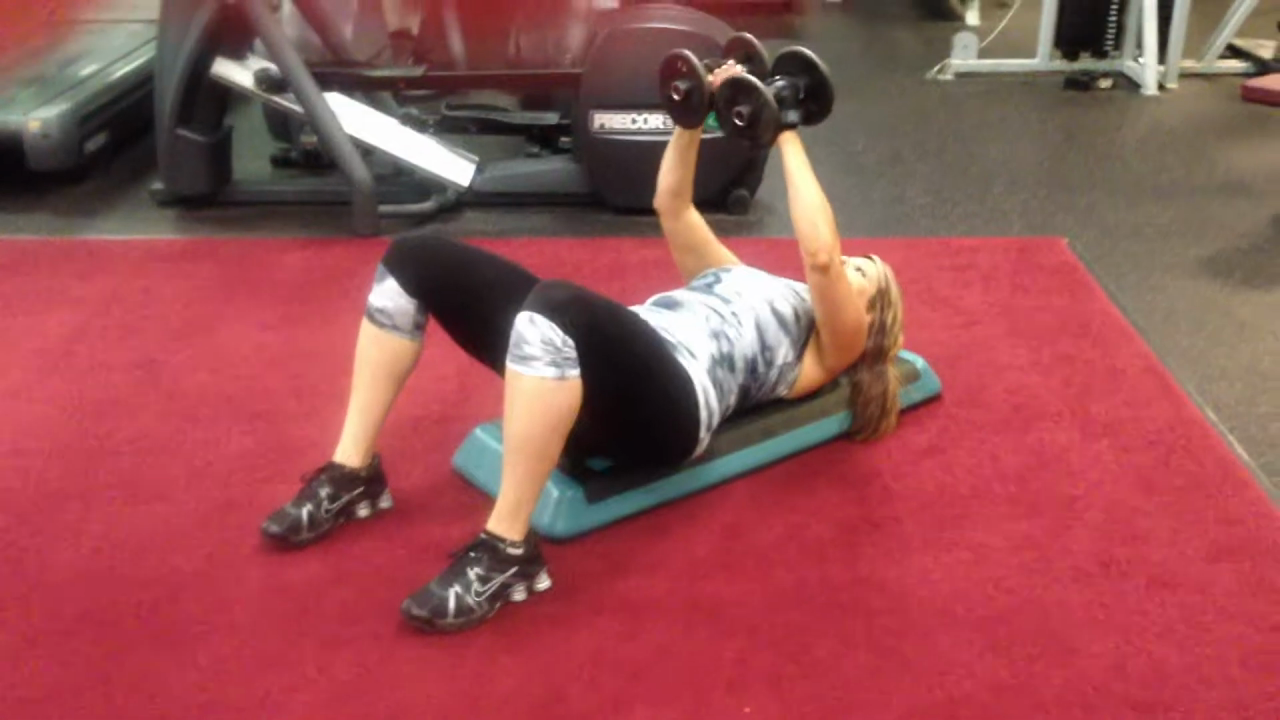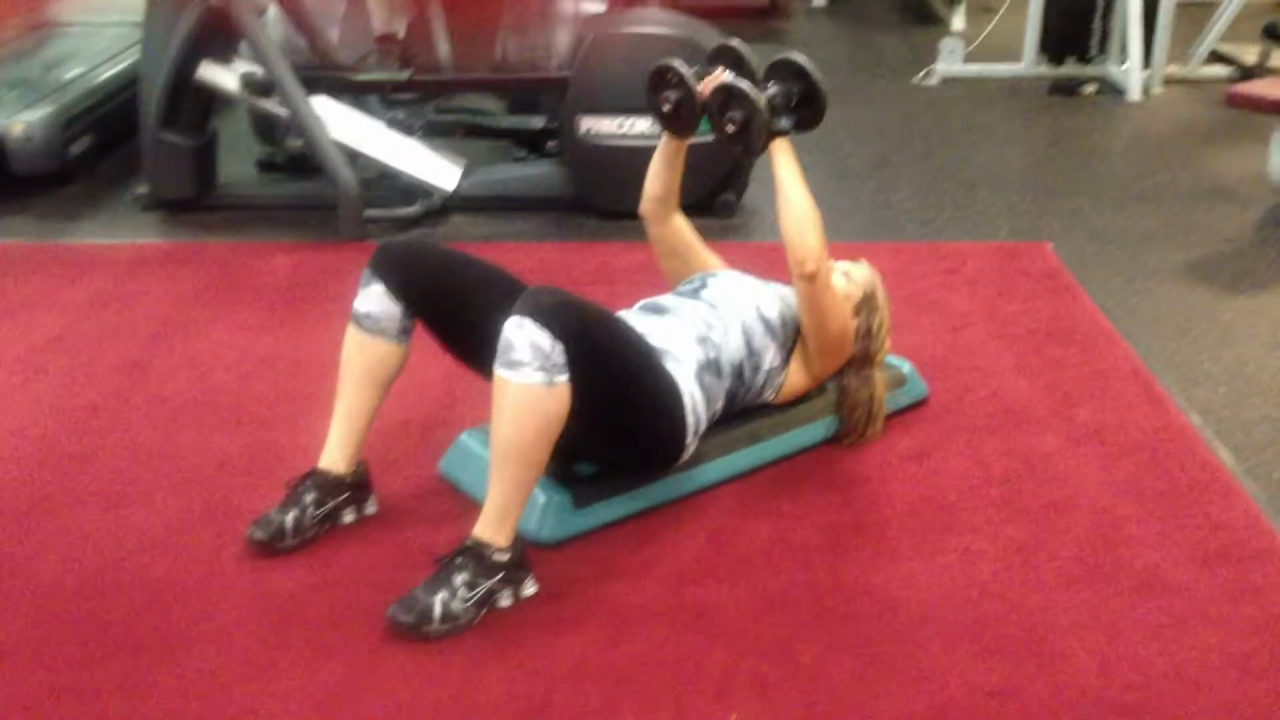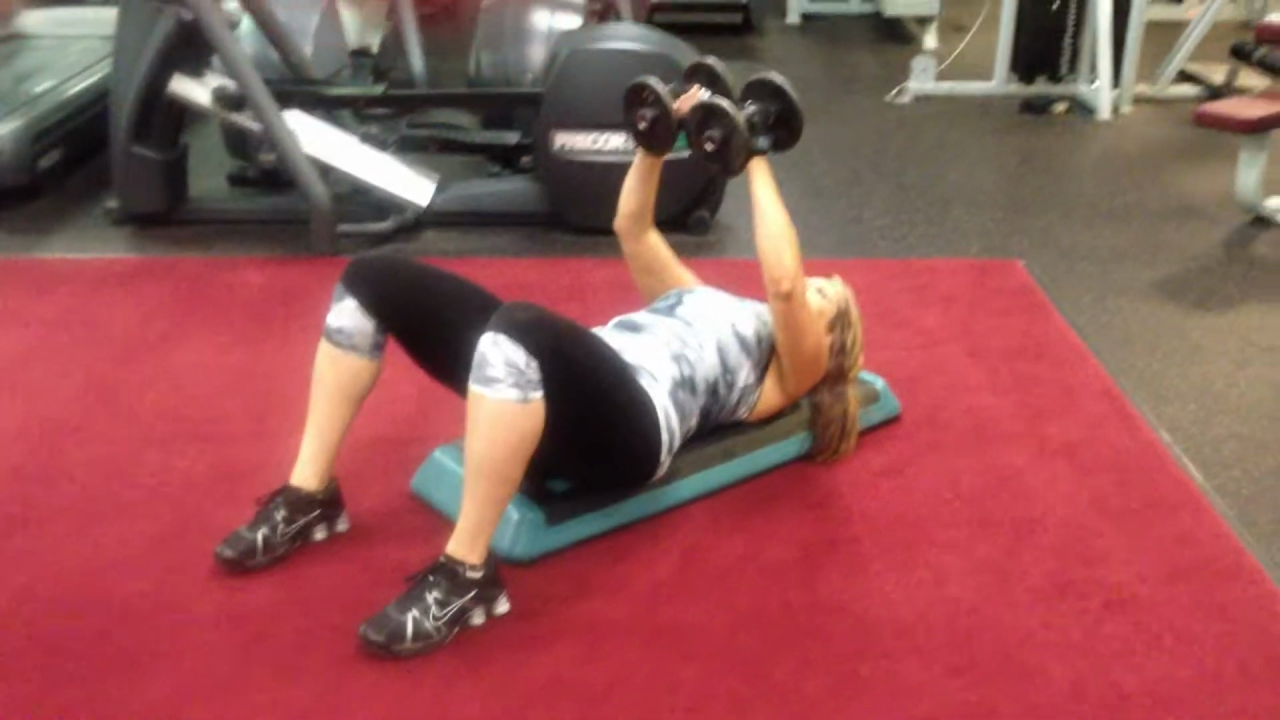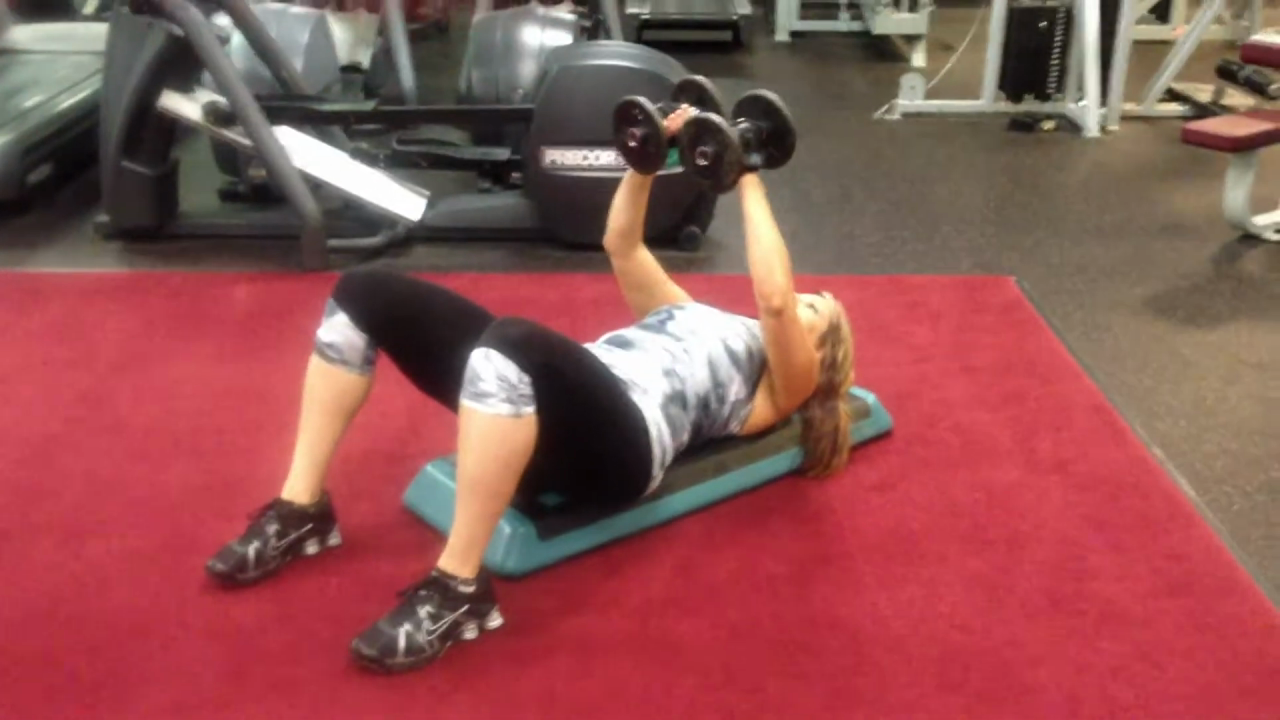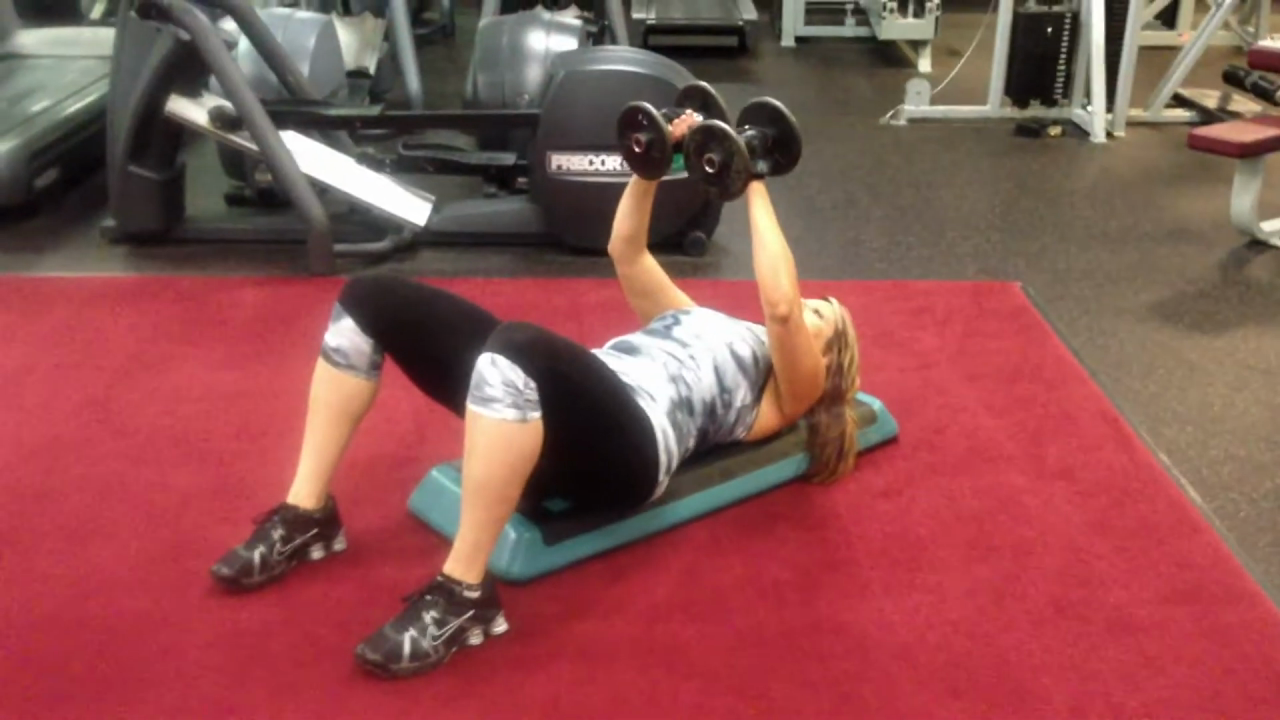
dt=0.2s
person 1, frame 1
left shoulder: (834, 342)
right shoulder: (750, 283)
left elbow: (819, 253)
right elbow: (673, 208)
left wrist: (788, 138)
left hip: (670, 398)
right hip: (599, 363)
left knee: (554, 304)
right knee: (413, 259)
left ankle: (507, 550)
right ankle: (352, 474)
person 1, frame 2
left shoulder: (820, 348)
right shoulder: (737, 287)
left elbow: (807, 262)
right elbow: (659, 214)
left wrist: (780, 146)
left hip: (656, 403)
right hip: (584, 365)
left knee: (543, 310)
right knee: (399, 263)
left ankle: (493, 556)
right ankle: (338, 479)
person 1, frame 3
left shoulder: (793, 366)
right shoulder: (710, 303)
left elbow: (784, 283)
right elbow: (634, 230)
left wrist: (757, 165)
left hip: (631, 421)
right hip: (561, 381)
left knee: (518, 327)
right knee: (372, 279)
left ankle: (466, 575)
right ankle: (309, 496)
person 1, frame 4
left shoulder: (785, 380)
right shoulder: (701, 318)
left elbow: (774, 298)
right elbow: (623, 247)
left wrist: (750, 181)
left hip: (623, 435)
right hip: (553, 395)
left knee: (510, 342)
right knee: (364, 294)
left ankle: (458, 589)
right ankle: (301, 510)
person 1, frame 5
left shoulder: (791, 389)
right shoulder: (705, 323)
left elbow: (781, 306)
right elbow: (628, 253)
left wrist: (755, 188)
left hip: (630, 441)
right hip: (558, 401)
left knee: (516, 345)
right knee: (370, 299)
left ankle: (464, 594)
right ankle: (306, 515)
